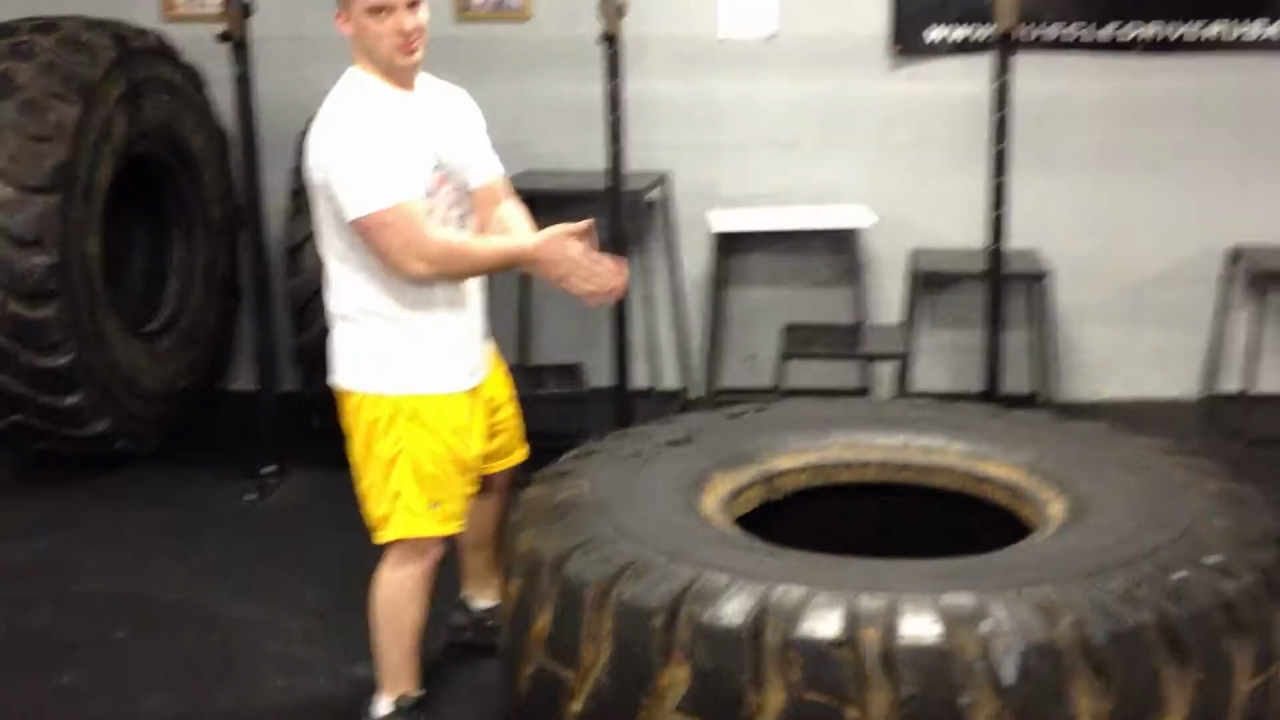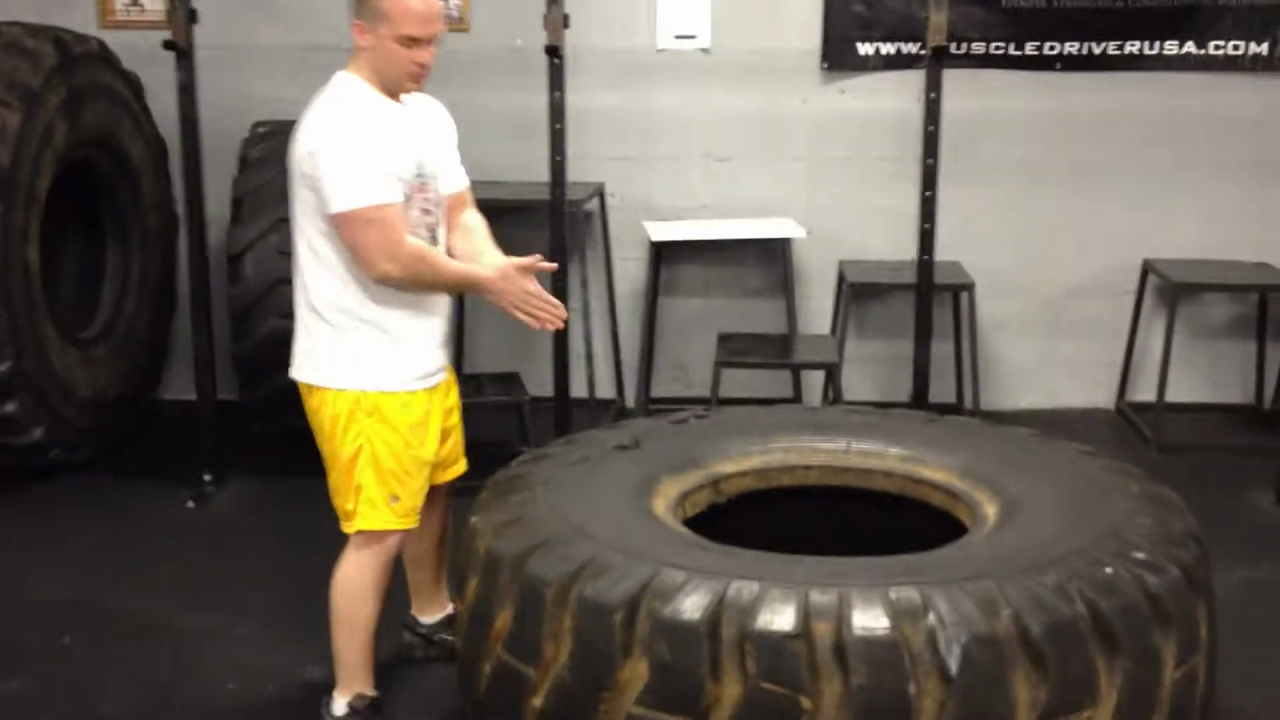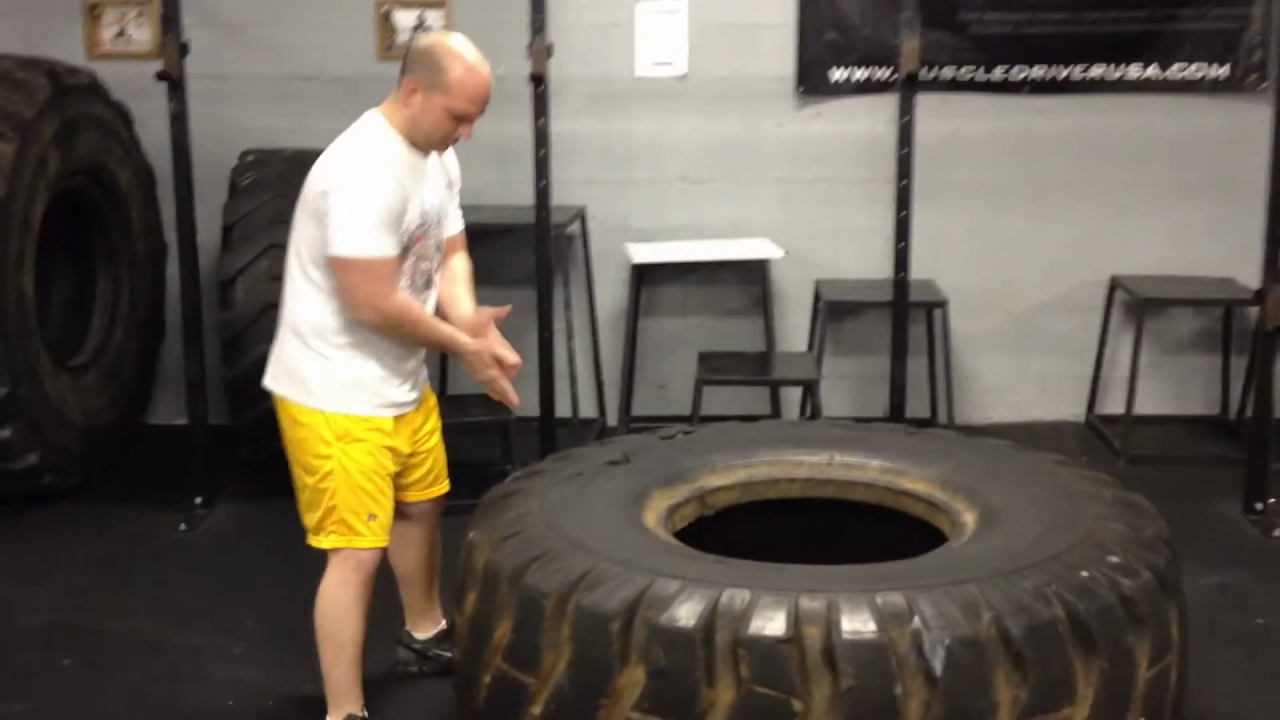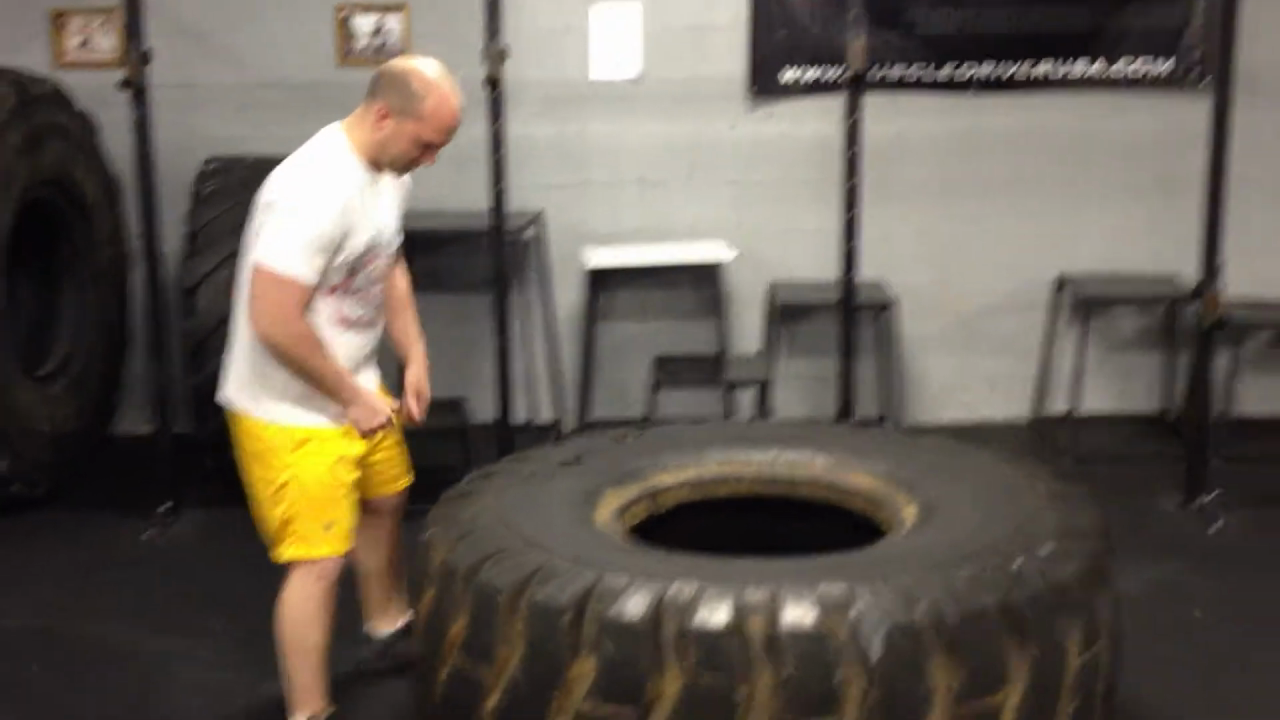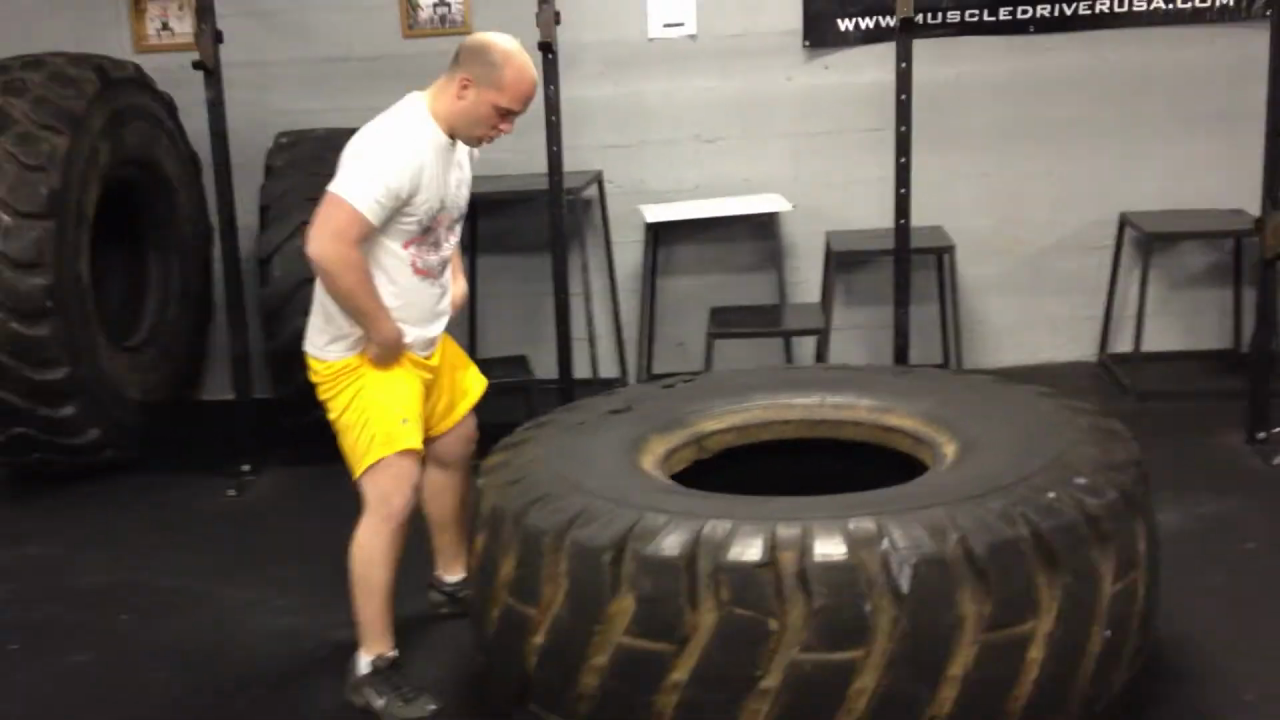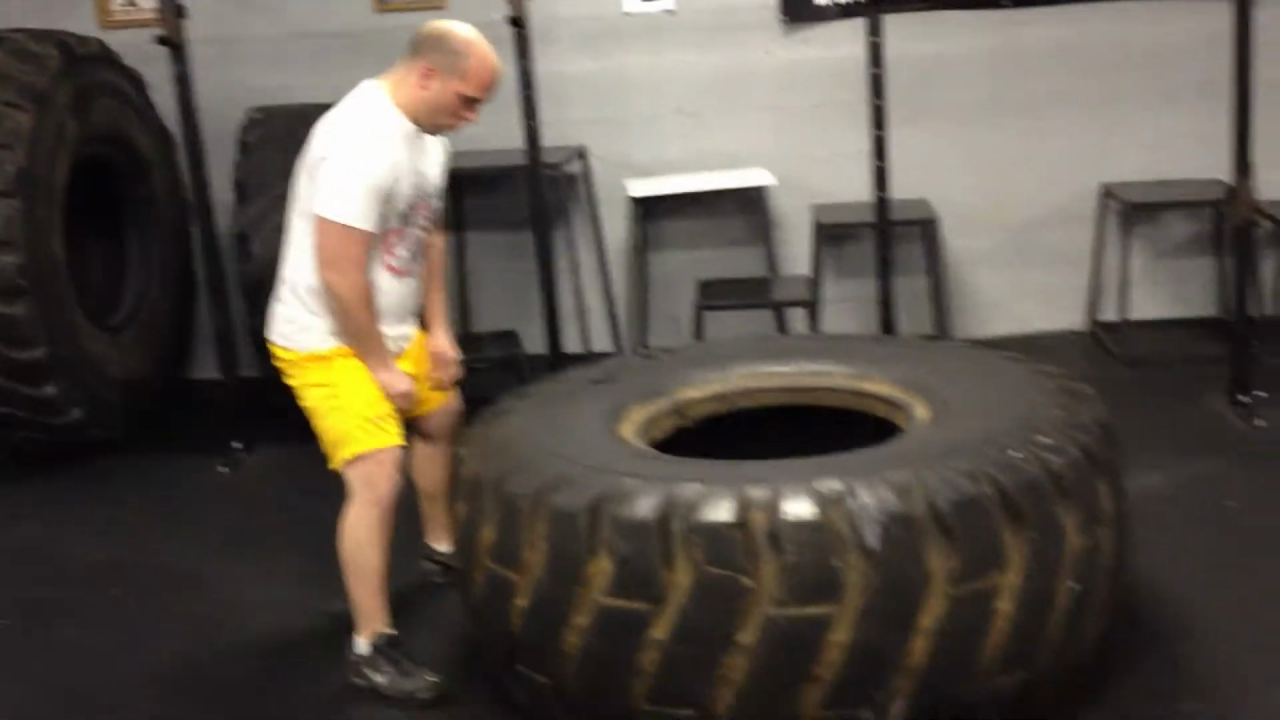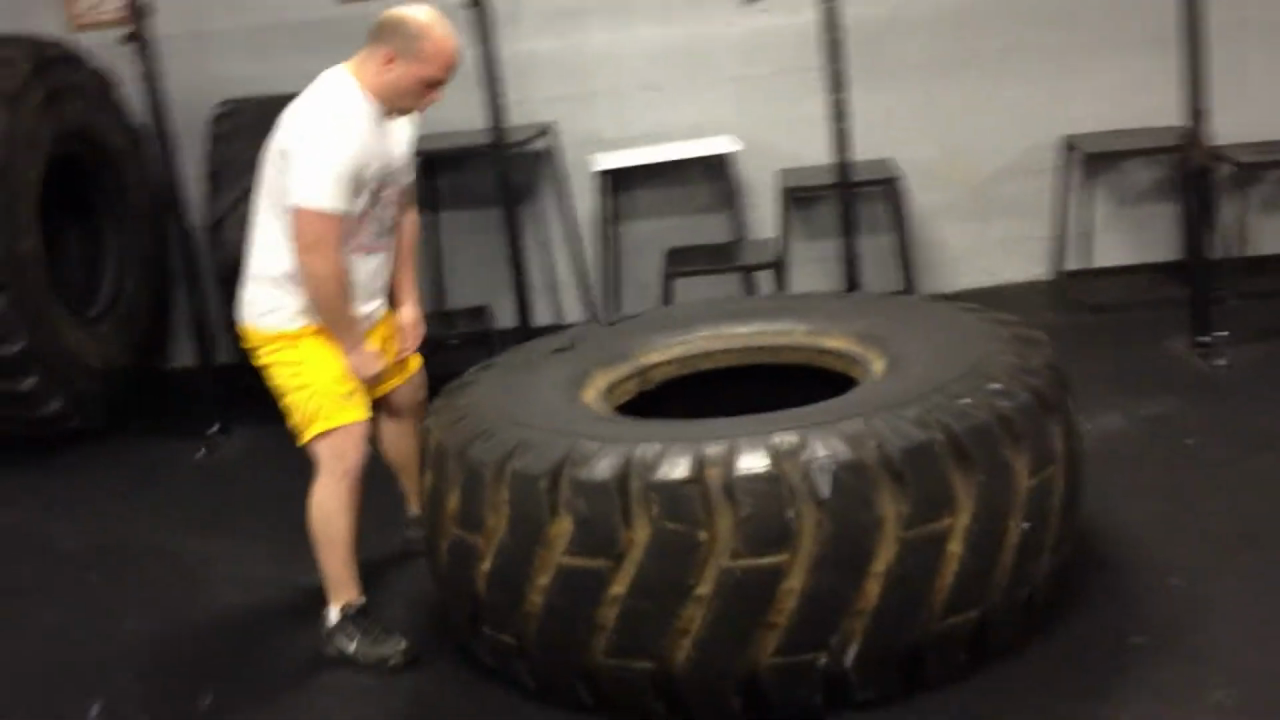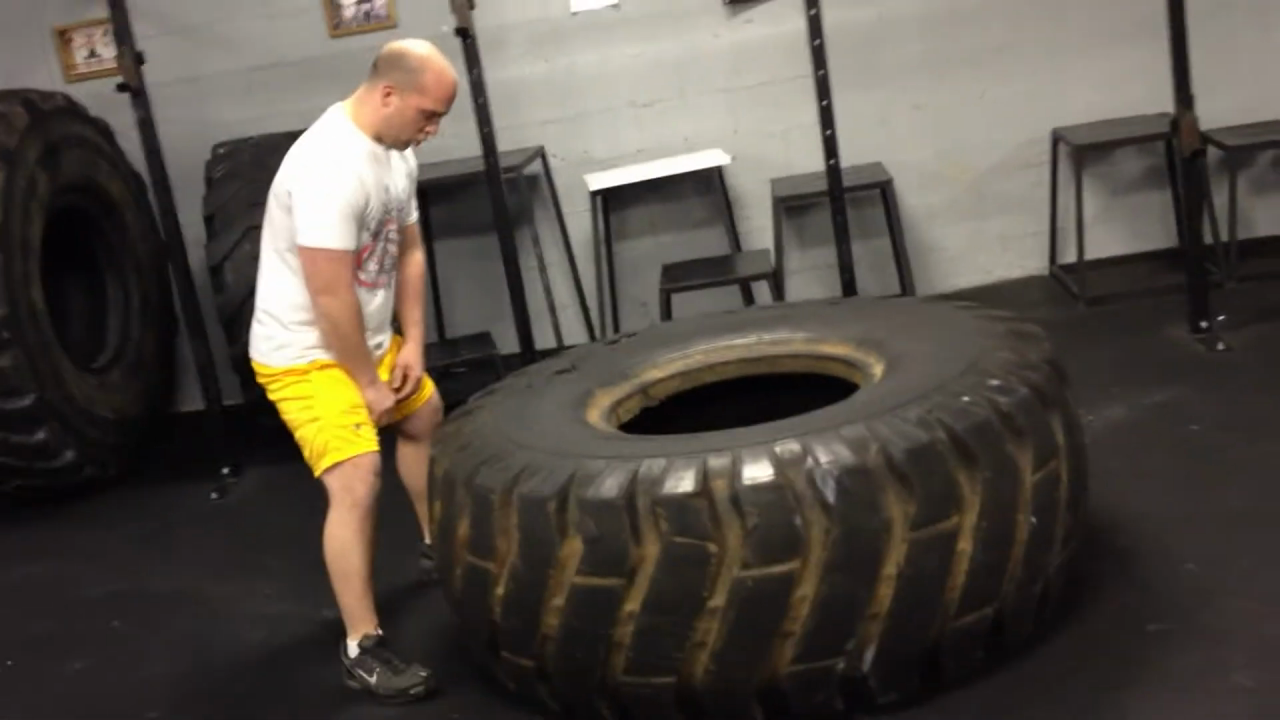
dt=0.3s
person 1, frame 1
left shoulder: (451, 102)
right shoulder: (350, 125)
left elbow: (493, 206)
right elbow: (417, 253)
left wrist: (536, 242)
right wrist: (540, 254)
left hip: (466, 351)
right hip: (398, 374)
left knee: (489, 478)
right knee: (417, 543)
left ankle: (484, 604)
person 1, frame 2
left shoulder: (428, 114)
right shoulder: (343, 123)
left elbow: (458, 214)
right elbow: (388, 256)
left wrist: (497, 268)
right wrist: (487, 280)
left hip: (421, 356)
right hip: (363, 372)
left knee: (432, 494)
right knee: (377, 535)
left ankle: (430, 620)
person 1, frame 3
left shoulder: (437, 160)
right shoulder: (362, 172)
left elbow: (449, 256)
right elbow: (370, 304)
left wrist: (474, 332)
right wrist: (461, 337)
left hip: (400, 381)
right hip: (336, 393)
left knee: (420, 504)
right knee: (357, 553)
left ankle: (424, 635)
person 1, frame 4
left shoulder: (383, 174)
right shoulder: (315, 191)
right elbow: (274, 321)
left wrist: (416, 358)
right wrist: (351, 398)
left hip: (353, 392)
right hip: (290, 410)
left knee: (384, 503)
right knee: (318, 562)
left ankle: (388, 628)
person 1, frame 5
left shoulder: (457, 140)
right shoulder: (394, 145)
right elbow: (327, 247)
left wrist: (454, 275)
right wrist: (380, 332)
left hip: (426, 338)
right hip: (359, 349)
left knee: (455, 445)
right knee: (392, 497)
left ankle: (452, 578)
person 1, frame 6
left shoulder: (426, 132)
right shoulder: (361, 141)
left elbow: (428, 232)
right elbow: (339, 273)
left wrist: (438, 327)
right wrist: (380, 367)
left hip: (395, 330)
right hip: (326, 340)
left knee: (441, 416)
right knee: (375, 482)
left ankle: (441, 547)
right ankle: (371, 646)
person 1, frame 7
left shoulder: (393, 117)
right shoulder: (329, 128)
left elbow: (402, 212)
right elbow: (317, 257)
left wrist: (406, 302)
right wrist: (351, 347)
left hip: (362, 306)
right hip: (294, 316)
left knee: (407, 394)
right knee: (343, 455)
left ankle: (423, 516)
right ankle: (343, 616)
person 1, frame 8
left shoulder: (395, 152)
right shoulder: (330, 166)
left elbow: (408, 249)
right elbow: (330, 296)
left wrist: (412, 343)
right wrist: (367, 383)
left hip: (369, 337)
right hip: (303, 350)
left knee: (426, 417)
right knee: (356, 485)
left ankle: (439, 544)
right ankle: (363, 648)
